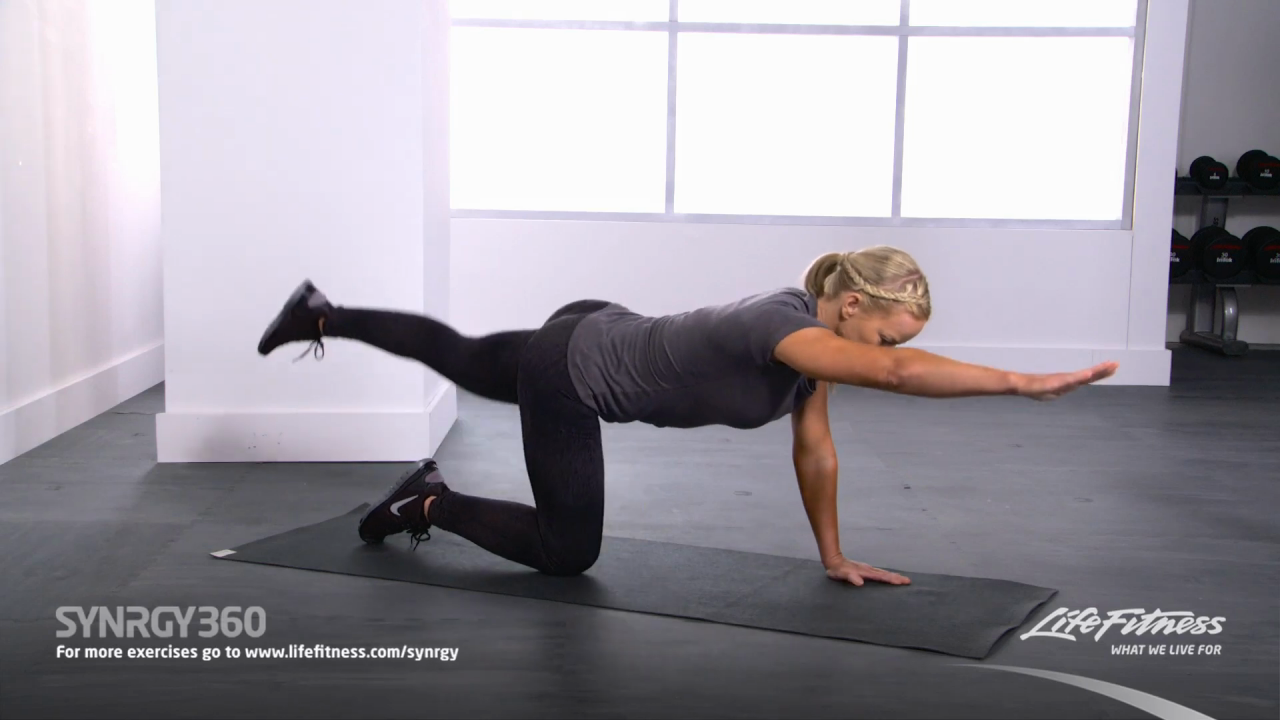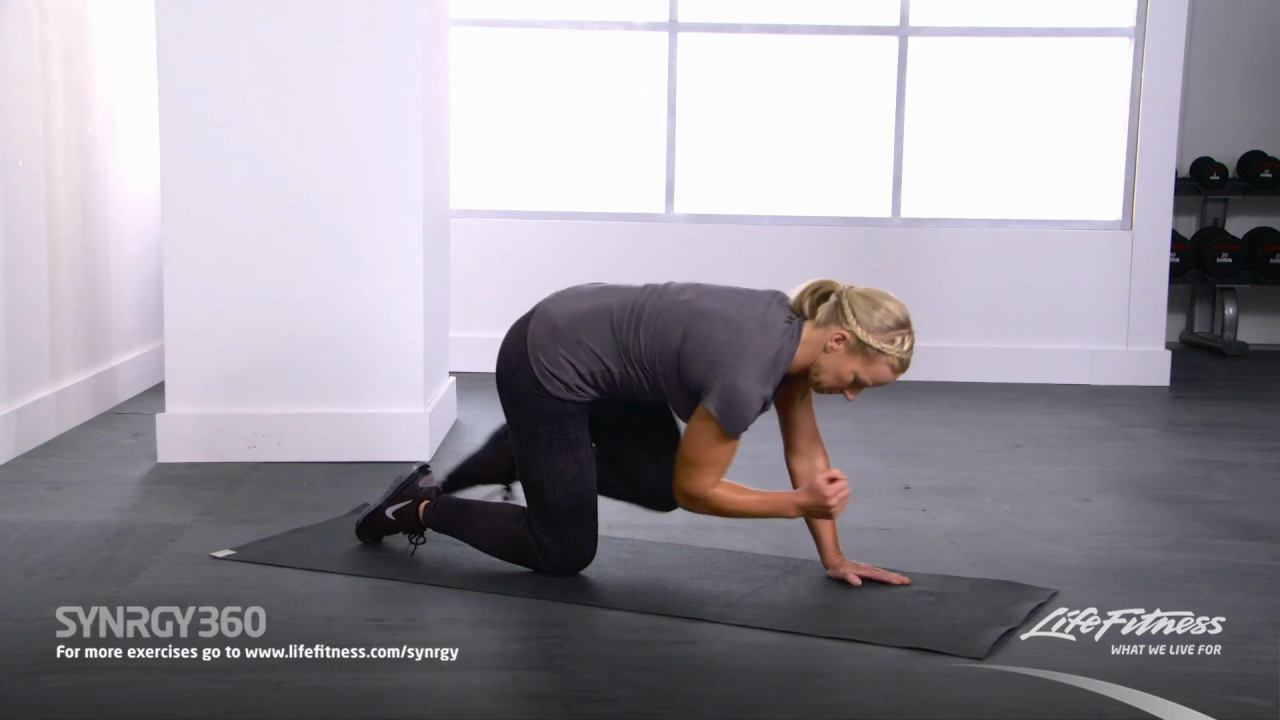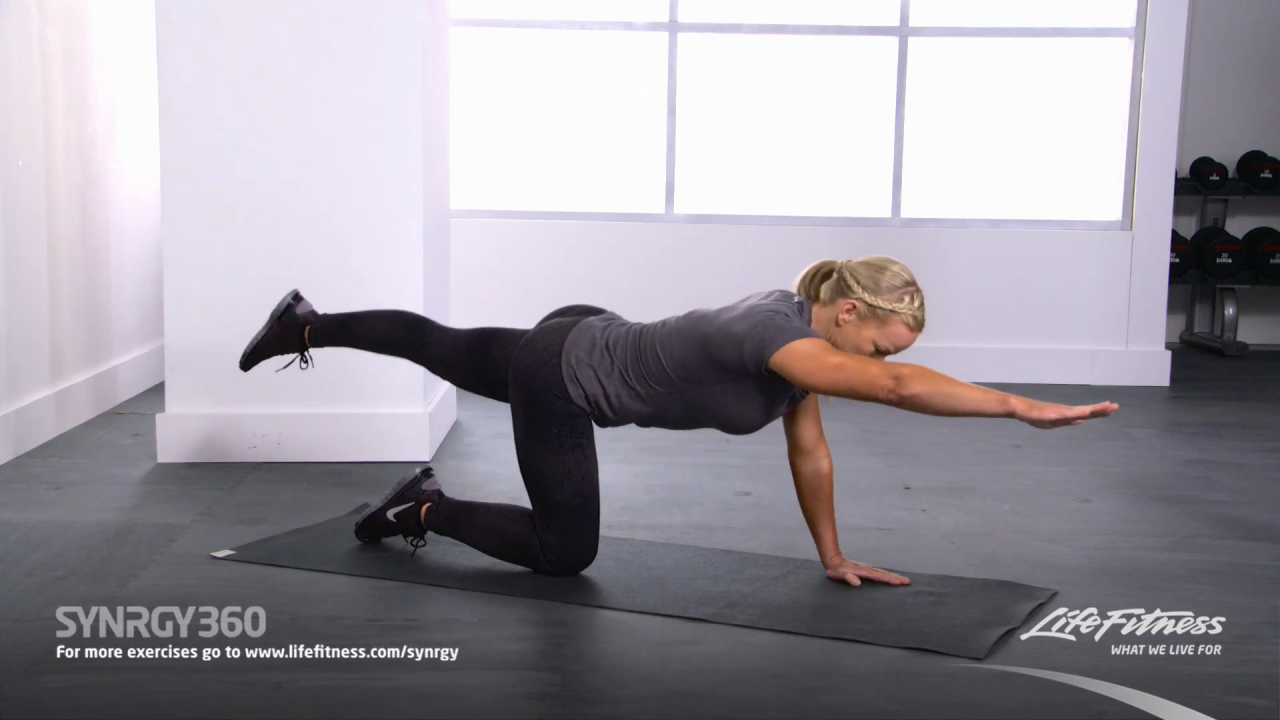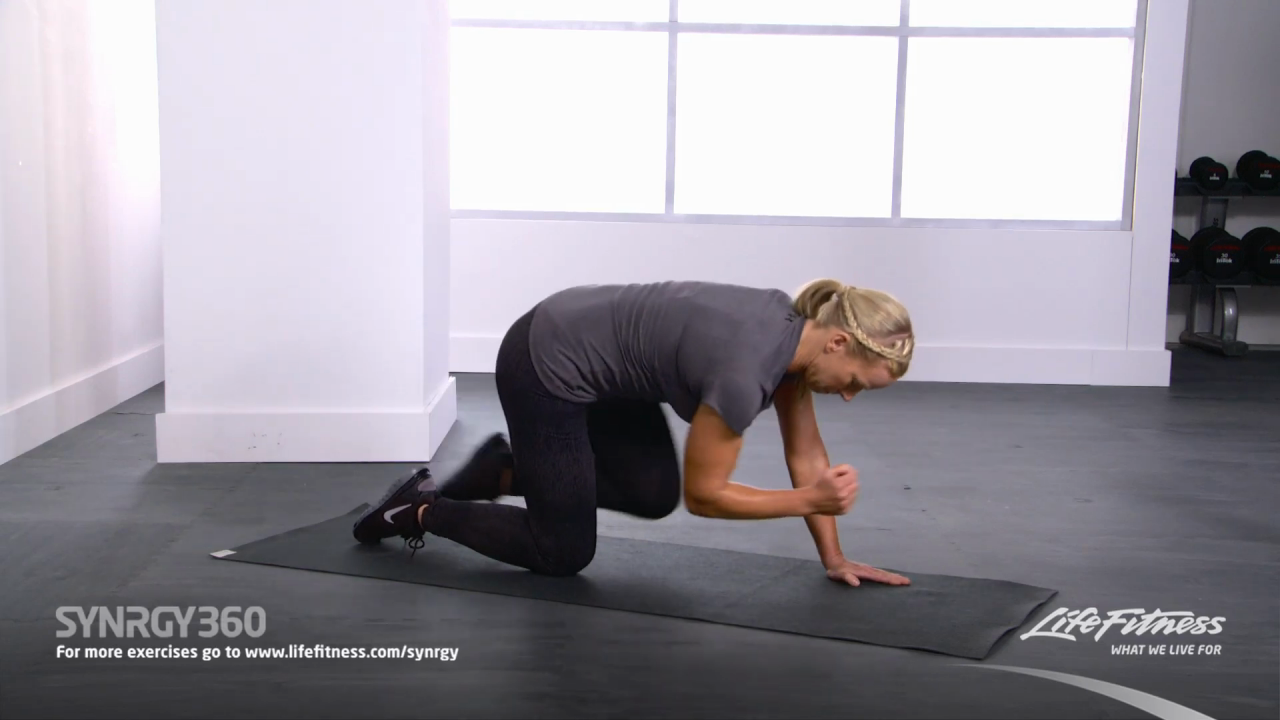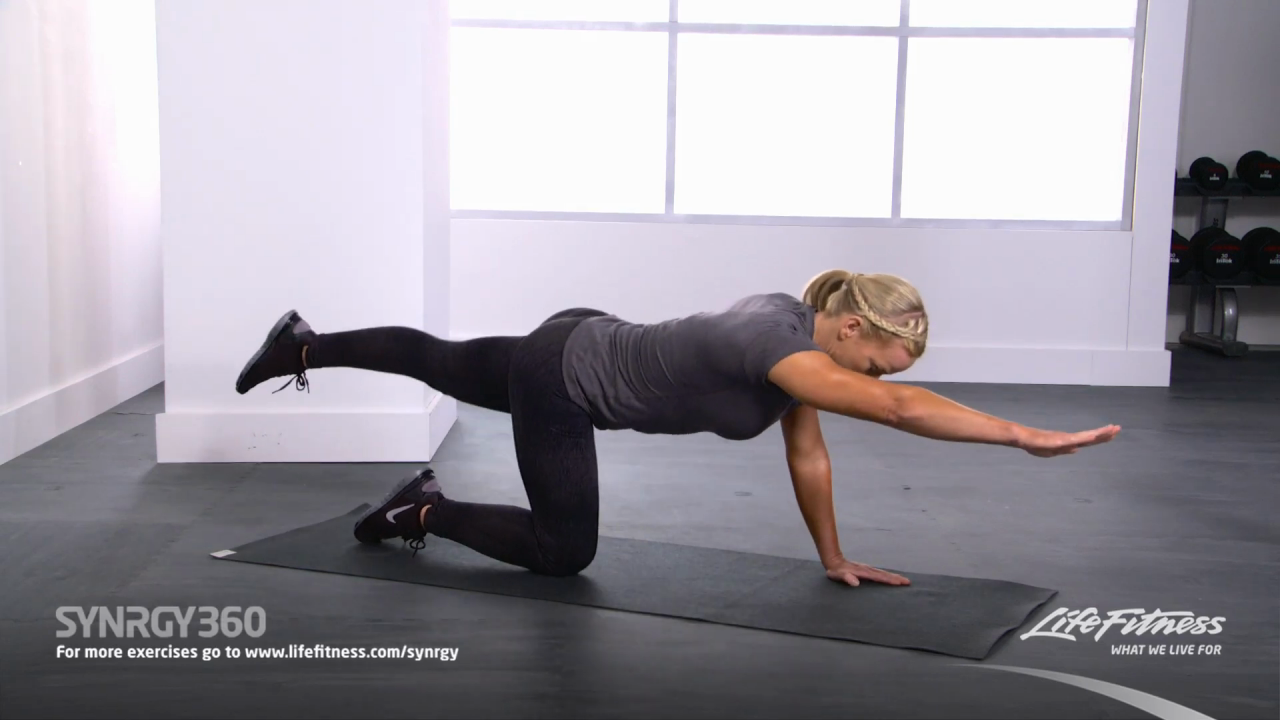
dt=1s
person 1, frame 1
left shoulder: (811, 328)
right shoulder: (784, 328)
left elbow: (816, 451)
right elbow: (900, 376)
left wrist: (835, 556)
right wrist: (1027, 383)
left hip: (599, 338)
right hip: (567, 375)
left knee: (464, 362)
right knee: (568, 551)
left ankle: (323, 317)
right ankle: (430, 503)
person 1, frame 2
left shoulder: (795, 328)
right shoulder: (745, 377)
left elbow: (806, 452)
right elbow: (695, 490)
left wrist: (835, 556)
right wrist: (806, 505)
left hip: (586, 334)
right hip: (545, 366)
left knee: (657, 487)
right knee: (565, 552)
left ankle: (520, 456)
right ankle: (419, 507)
person 1, frame 3
left shoulder: (804, 321)
right shoulder: (778, 338)
left elbow: (811, 452)
right elbow: (903, 389)
left wrist: (835, 557)
right wrist: (1030, 408)
left hip: (587, 341)
right hip: (559, 381)
left knee: (443, 347)
right knee: (565, 552)
left ankle: (307, 323)
right ankle: (423, 508)
person 1, frame 4
left shoulder: (795, 328)
right shoulder: (744, 373)
left elbow: (806, 452)
right elbow: (705, 495)
left wrist: (835, 556)
right wrist: (816, 502)
left hip: (588, 344)
right hip: (545, 366)
left knee: (656, 494)
right knee: (564, 552)
left ankle: (510, 470)
right ankle: (420, 510)
person 1, frame 5
left shoulder: (800, 319)
right shoulder: (777, 346)
left elbow: (808, 453)
right elbow: (901, 409)
left wrist: (835, 558)
right wrist: (1030, 436)
left hip: (586, 344)
right hip: (559, 381)
left knee: (443, 364)
right knee: (563, 553)
left ankle: (303, 346)
right ankle: (423, 509)
